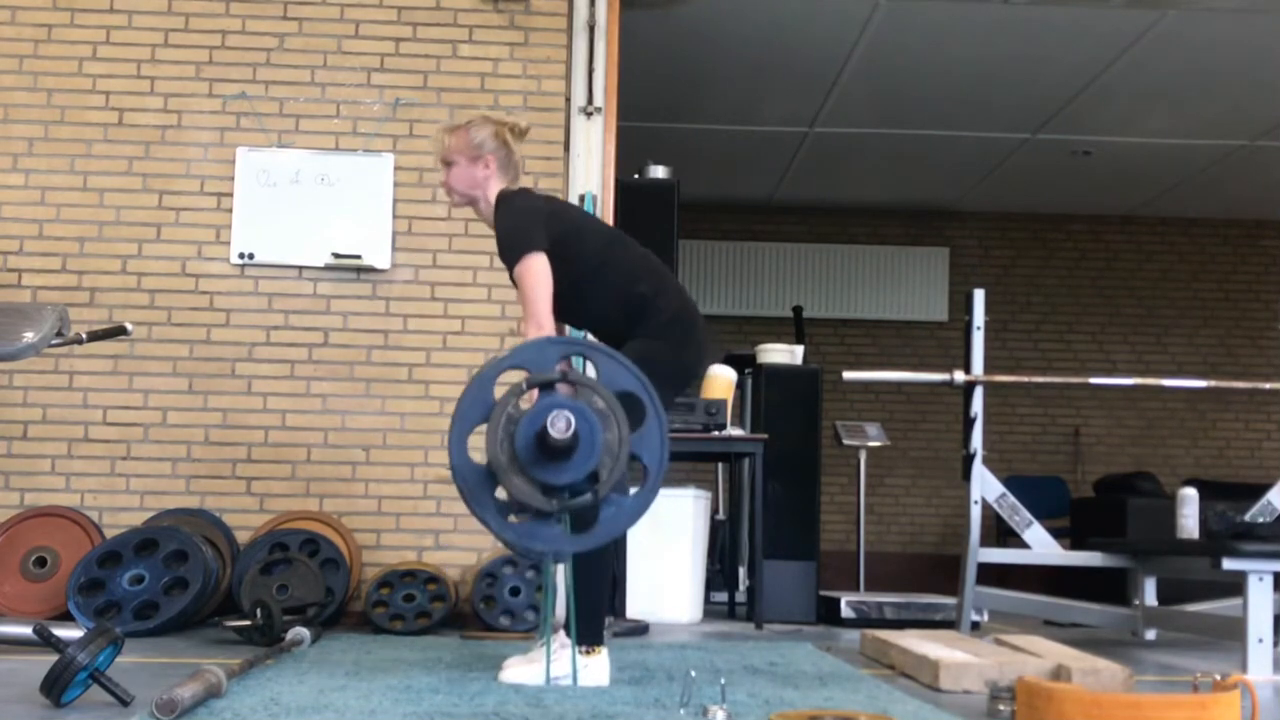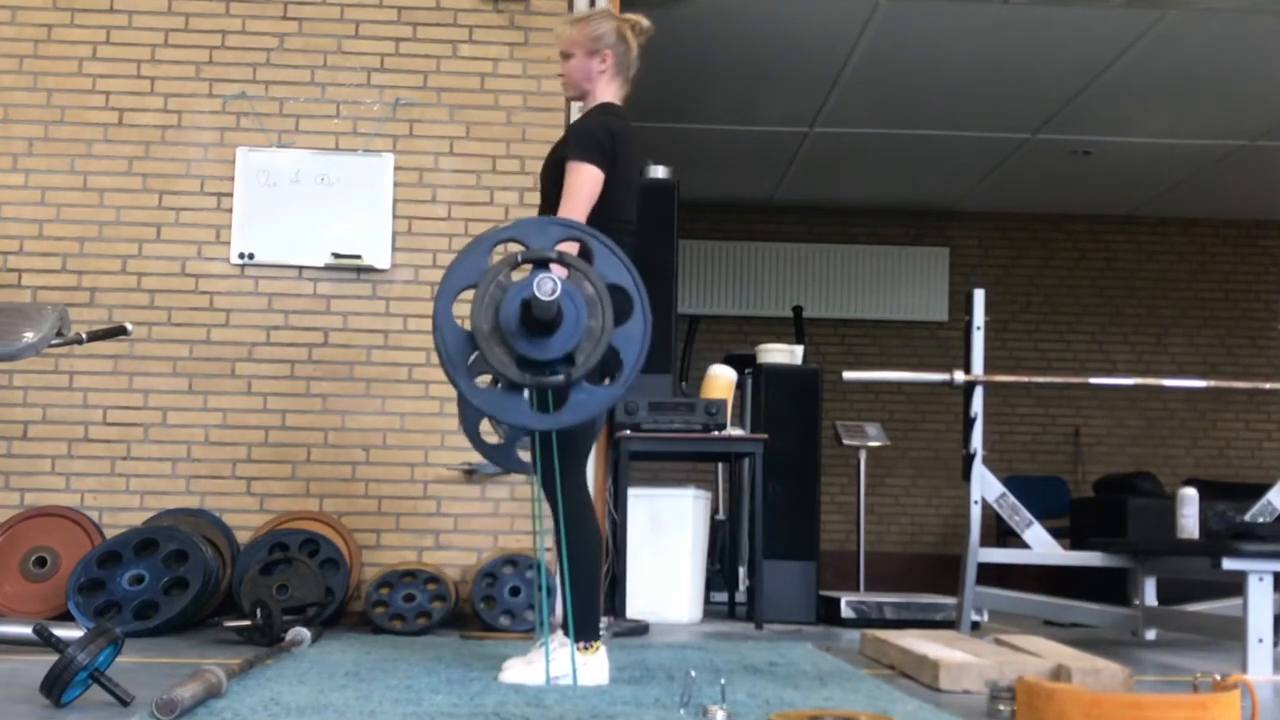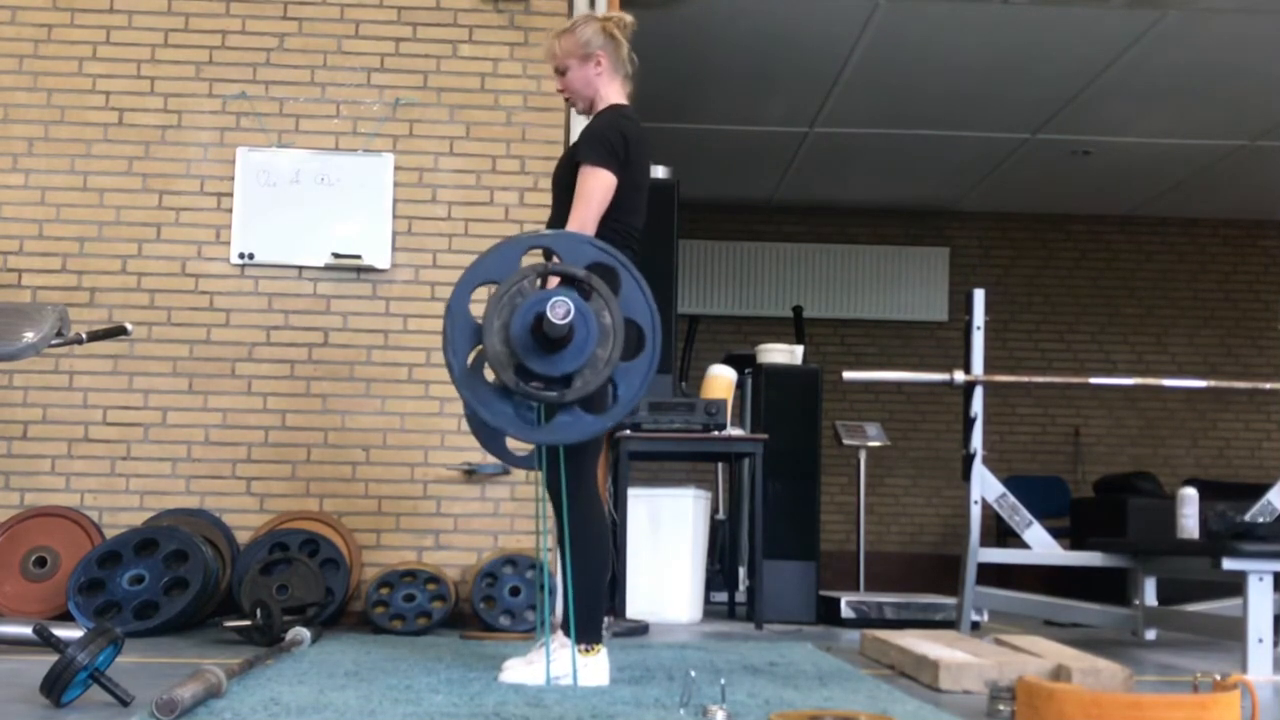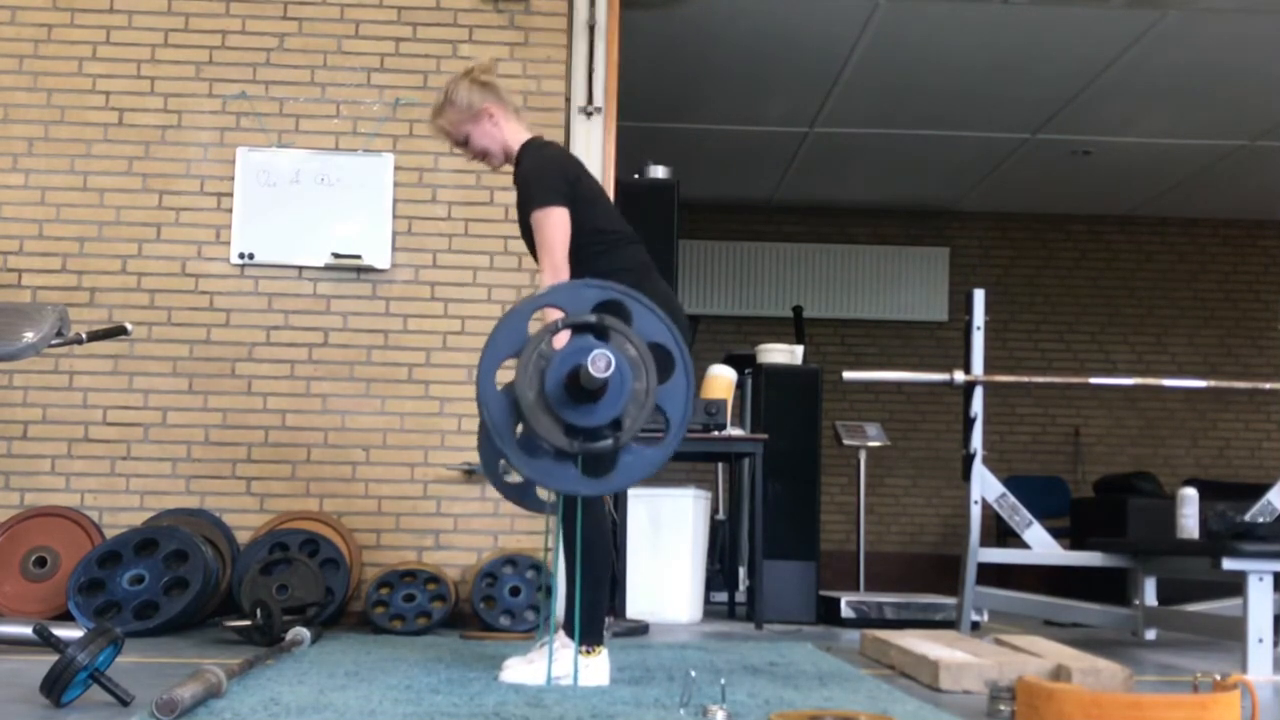
dt=0.7s
person 1, frame 1
left shoulder: (517, 216)
right shoulder: (527, 214)
left elbow: (540, 329)
right elbow: (553, 326)
left hip: (660, 340)
right hip: (658, 339)
left ankle: (586, 653)
right ankle: (580, 638)
person 1, frame 2
left shoulder: (595, 127)
right shoulder: (614, 130)
left elbow: (569, 227)
left knee: (562, 479)
right knee: (561, 477)
left ankle: (584, 649)
right ankle: (578, 636)
person 1, frame 3
left shoulder: (607, 130)
right shoulder: (623, 133)
left elbow: (581, 231)
left knee: (572, 483)
right knee: (570, 482)
left ankle: (584, 650)
right ankle: (577, 635)
person 1, frame 4
left shoulder: (538, 167)
right shoulder: (545, 162)
left elbow: (557, 274)
right elbow: (571, 269)
left wrist: (555, 350)
right wrist: (561, 343)
left knee: (580, 486)
left ankle: (585, 649)
right ankle: (580, 635)
